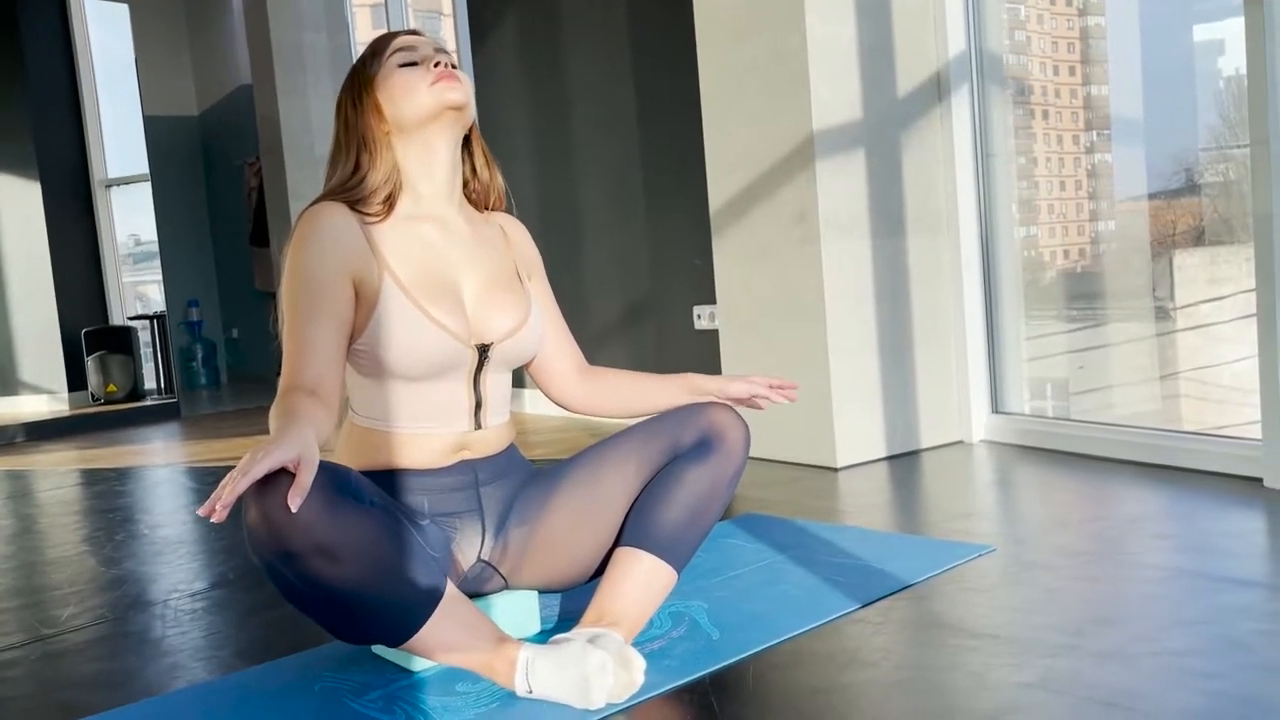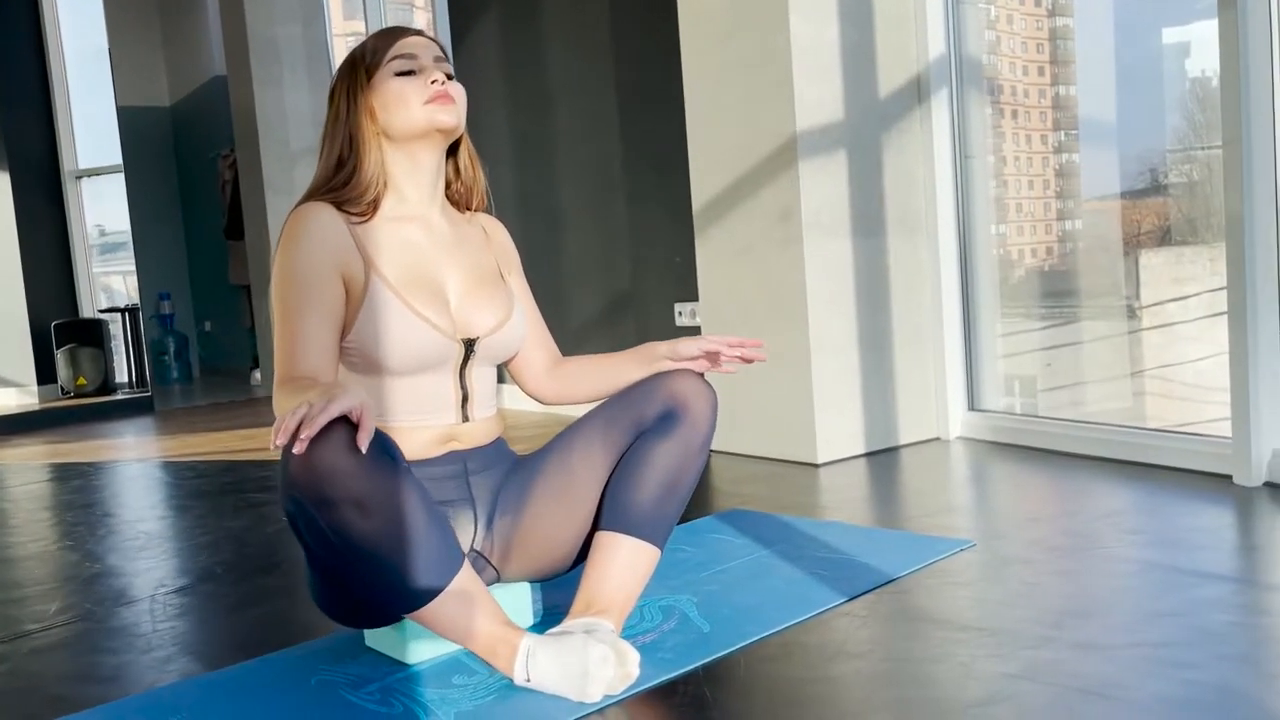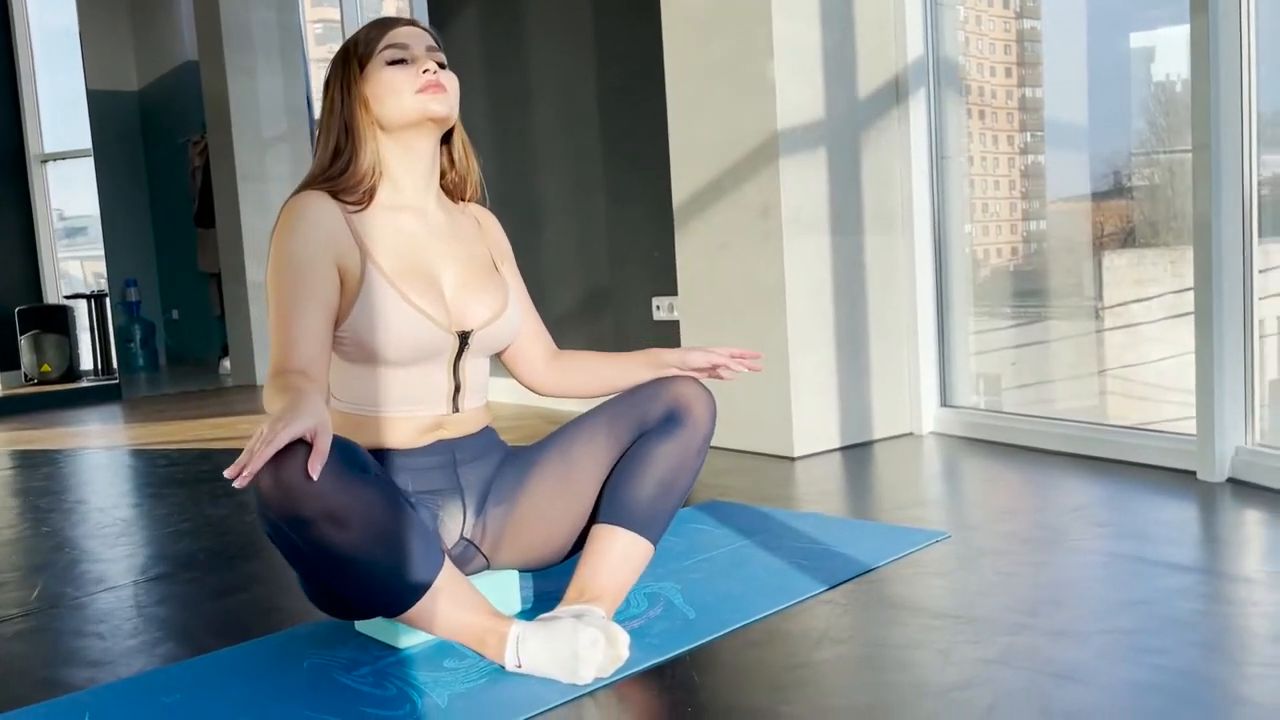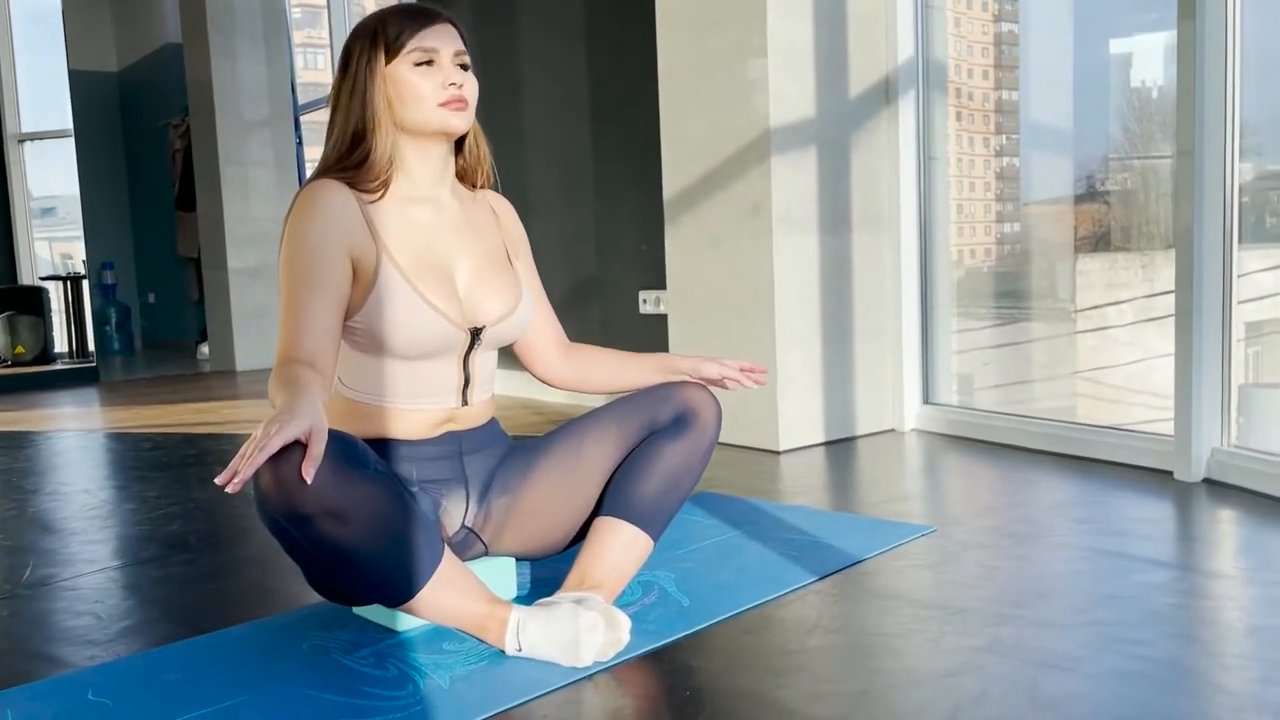
dt=0.5s
person 1, frame 1
left shoulder: (507, 236)
right shoulder: (337, 230)
left elbow: (573, 380)
right elbow: (309, 389)
left wrist: (703, 383)
right wrist: (296, 431)
left hip: (508, 506)
right hip: (395, 525)
left knee: (715, 428)
right knee: (284, 505)
left ankle: (599, 640)
right ankle: (514, 662)
person 1, frame 2
left shoulder: (487, 235)
right shoulder: (324, 228)
left elbow: (548, 375)
right elbow: (297, 384)
left wrist: (665, 352)
right wrist: (332, 396)
left hip: (500, 498)
right hip: (389, 525)
left knee: (681, 396)
right knee: (326, 455)
left ankle: (593, 629)
right ankle: (518, 651)
person 1, frame 3
left shoulder: (479, 224)
right shoulder: (319, 218)
left elbow: (543, 365)
right elbow: (292, 373)
left wrist: (666, 359)
right wrist: (302, 403)
left hip: (489, 488)
right hip: (380, 512)
left knee: (682, 404)
right knee: (295, 476)
left ankle: (583, 616)
right ankle: (505, 639)
person 1, frame 4
left shoulder: (494, 213)
right shoulder: (334, 208)
left elbow: (555, 358)
right elbow: (302, 363)
left wrist: (677, 365)
right wrist: (302, 403)
left hip: (491, 475)
right hip: (383, 493)
left knee: (689, 408)
right knee: (295, 479)
left ankle: (581, 604)
right ankle: (504, 625)
